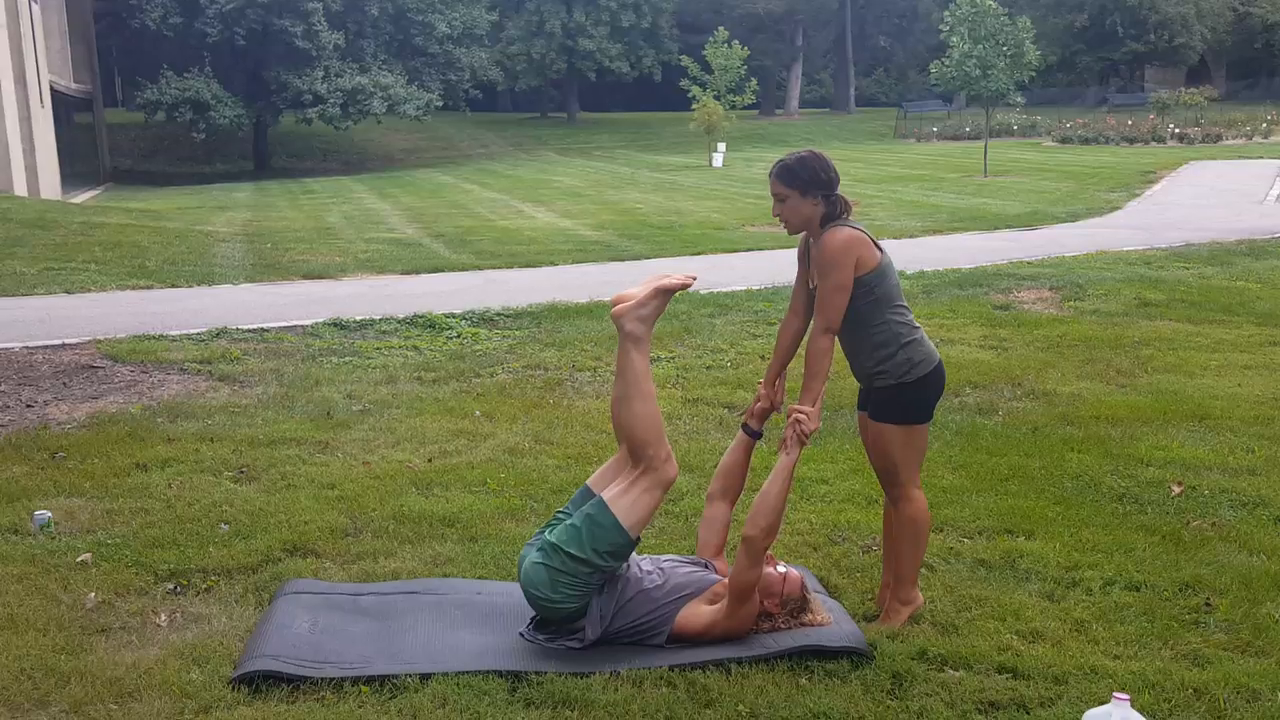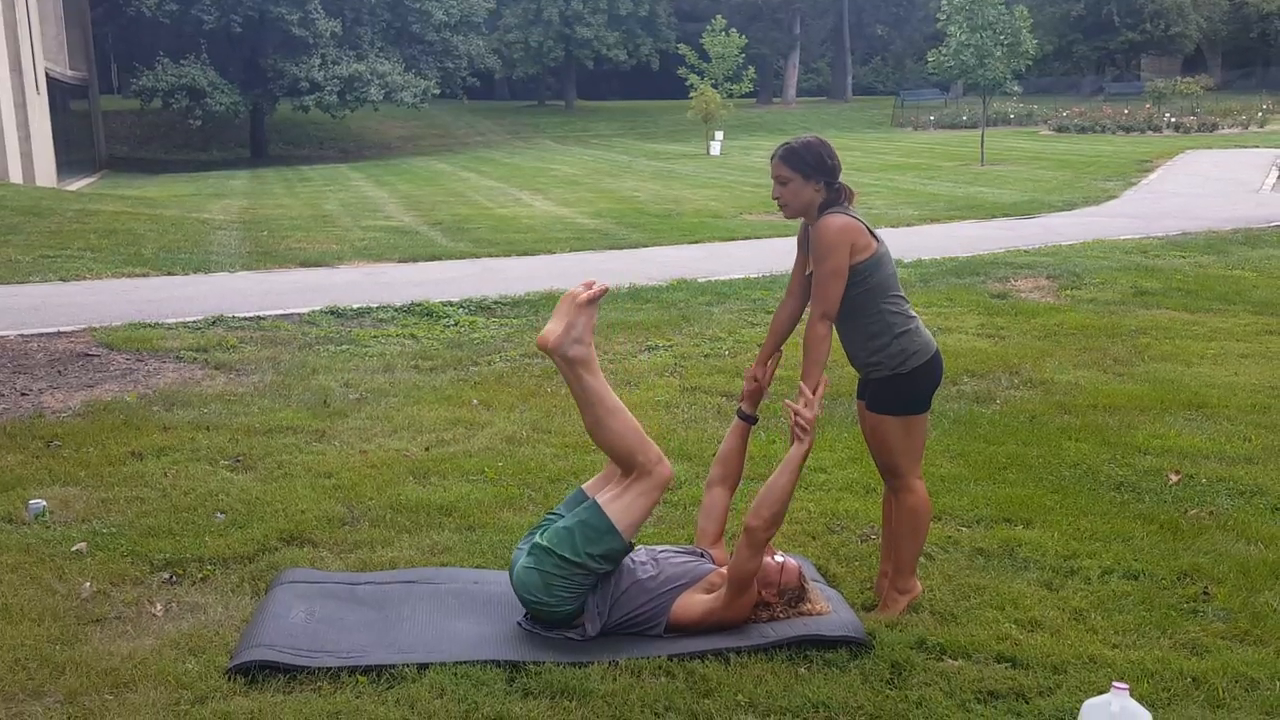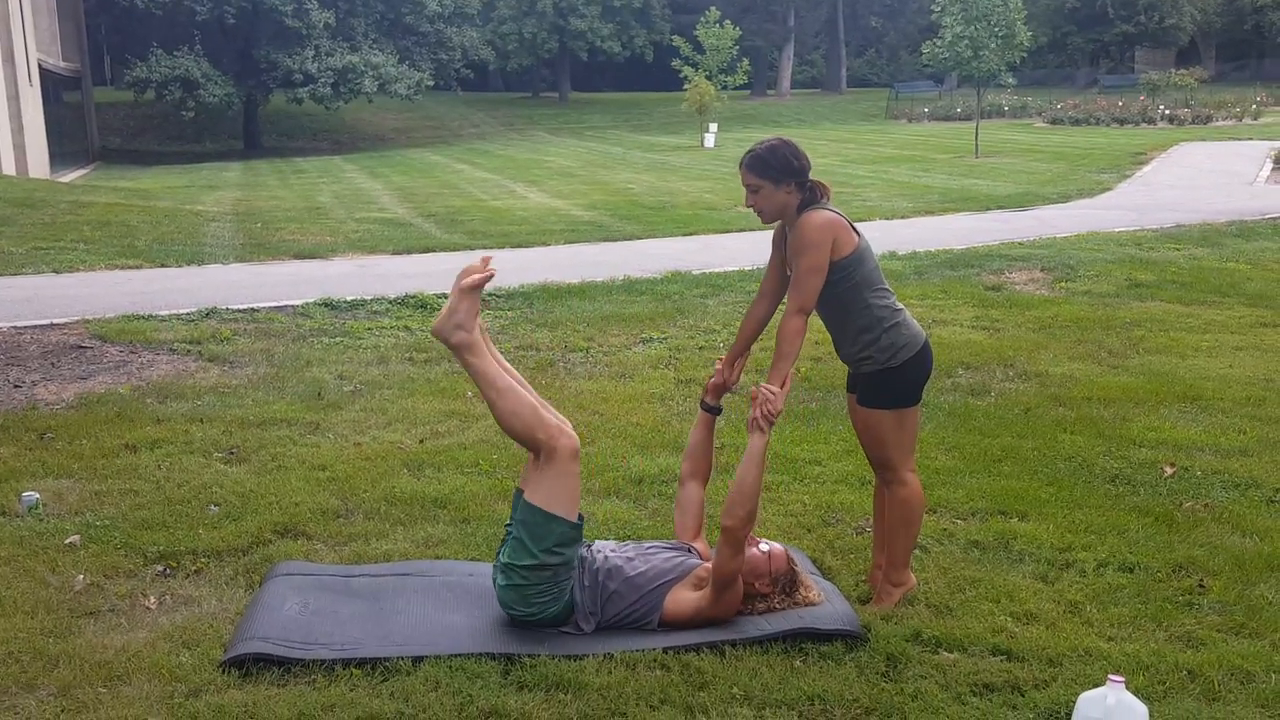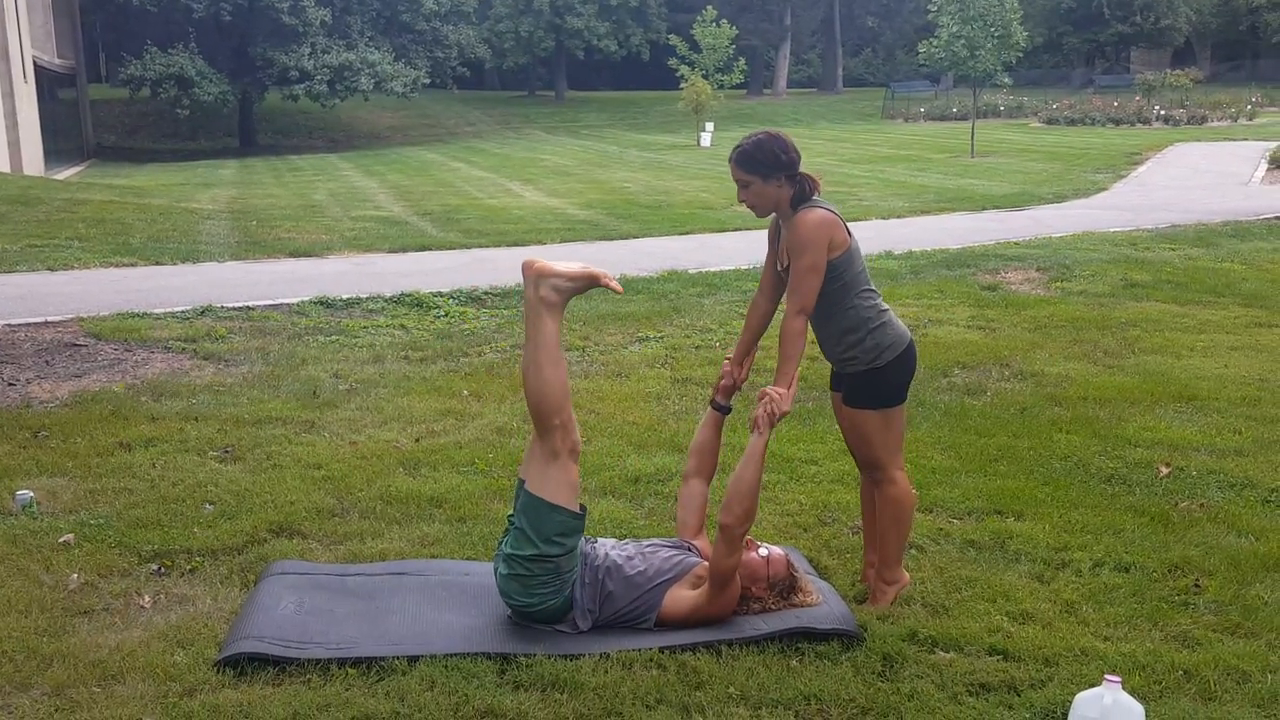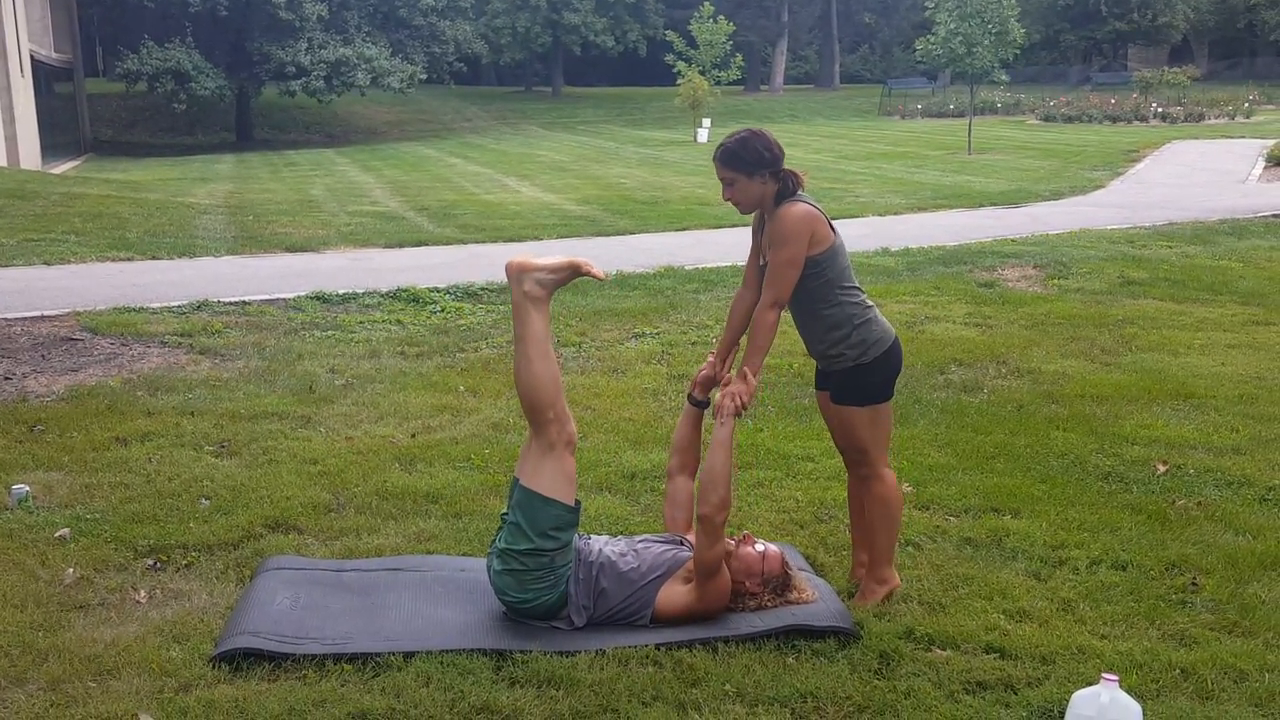
dt=0.7s
person 1, frame 1
left shoulder: (839, 243)
right shoulder: (812, 244)
left elbow: (825, 331)
right elbow: (797, 315)
left wrist: (807, 405)
right wrist: (771, 379)
left hip: (909, 376)
right hip: (879, 378)
left knee: (903, 487)
right knee: (891, 486)
left ankle: (906, 593)
right ankle: (890, 585)
person 1, frame 2
left shoulder: (834, 229)
right shoulder: (812, 230)
left elbow: (822, 319)
right elbow: (793, 300)
left wrist: (807, 395)
right wrist: (762, 361)
left hip: (905, 366)
right hip: (880, 367)
left knee: (905, 478)
right knee: (891, 476)
left ankle: (905, 582)
right ankle: (888, 572)
person 1, frame 3
left shoulder: (815, 226)
right shoulder: (788, 231)
left elbow: (796, 312)
right elbow: (765, 301)
left wrist: (774, 387)
right wrist: (729, 362)
left hip: (896, 358)
right hip: (868, 360)
left knee: (897, 471)
right knee: (881, 468)
left ankle: (898, 576)
right ankle: (880, 566)
person 1, frame 4
left shoulder: (811, 223)
right shoulder: (783, 225)
left elbow: (798, 313)
right elbow: (766, 297)
left wrist: (782, 387)
right wrist: (739, 359)
left hip: (880, 358)
right hip: (851, 360)
left knee: (885, 470)
right knee: (867, 466)
left ankle: (891, 575)
right ankle: (873, 567)
person 1, frame 5
left shoulder: (794, 218)
right shoulder: (766, 220)
left elbow: (771, 305)
right elbow: (748, 293)
left wrist: (747, 378)
right wrist: (721, 359)
left hip: (866, 354)
right hip: (835, 358)
left knee: (872, 466)
right knee: (854, 464)
left ankle: (882, 573)
right ankle: (862, 565)
person 2, frame 1
left shoulder: (735, 616)
right shoulder: (714, 573)
left elbow: (756, 536)
right elbow: (719, 497)
left wrist: (789, 456)
right wrist: (753, 425)
left hip: (558, 582)
right hip: (548, 561)
left knee: (656, 467)
right knee: (639, 455)
left ankle: (635, 330)
right ankle: (635, 325)
person 2, frame 2
left shoulder: (732, 605)
right shoulder: (713, 564)
left elbow: (758, 528)
right elbow: (719, 484)
left wrist: (799, 447)
right wrist: (748, 410)
left hip: (550, 583)
right hip: (537, 561)
left knee: (652, 468)
right knee: (630, 461)
left ankle: (578, 355)
right ankle: (569, 354)
person 2, frame 3
left shoulder: (721, 600)
right shoulder: (698, 557)
left elbow: (734, 524)
right elbow: (692, 477)
left wrist: (759, 436)
right wrist: (711, 402)
left hip: (539, 593)
right hip: (538, 581)
left knee: (557, 443)
right knee: (552, 434)
left ankle: (465, 340)
right ankle: (470, 334)
person 2, frame 4
left shoulder: (719, 597)
right shoulder: (699, 557)
left elbow: (732, 522)
right elbow: (695, 476)
left wrist: (760, 435)
right wrist: (721, 401)
left hip: (542, 587)
right hip: (532, 572)
left knee: (559, 440)
right knee: (552, 433)
left ankle: (547, 296)
right ankle: (544, 292)
person 2, frame 5
left shoulder: (712, 593)
right shoulder: (688, 551)
left elbow: (711, 513)
right elbow: (680, 472)
left wrist: (724, 423)
right wrist: (698, 398)
left hip: (536, 583)
right hip: (525, 569)
left knee: (555, 435)
right knee: (551, 431)
left ankle: (531, 289)
right ankle: (531, 290)
